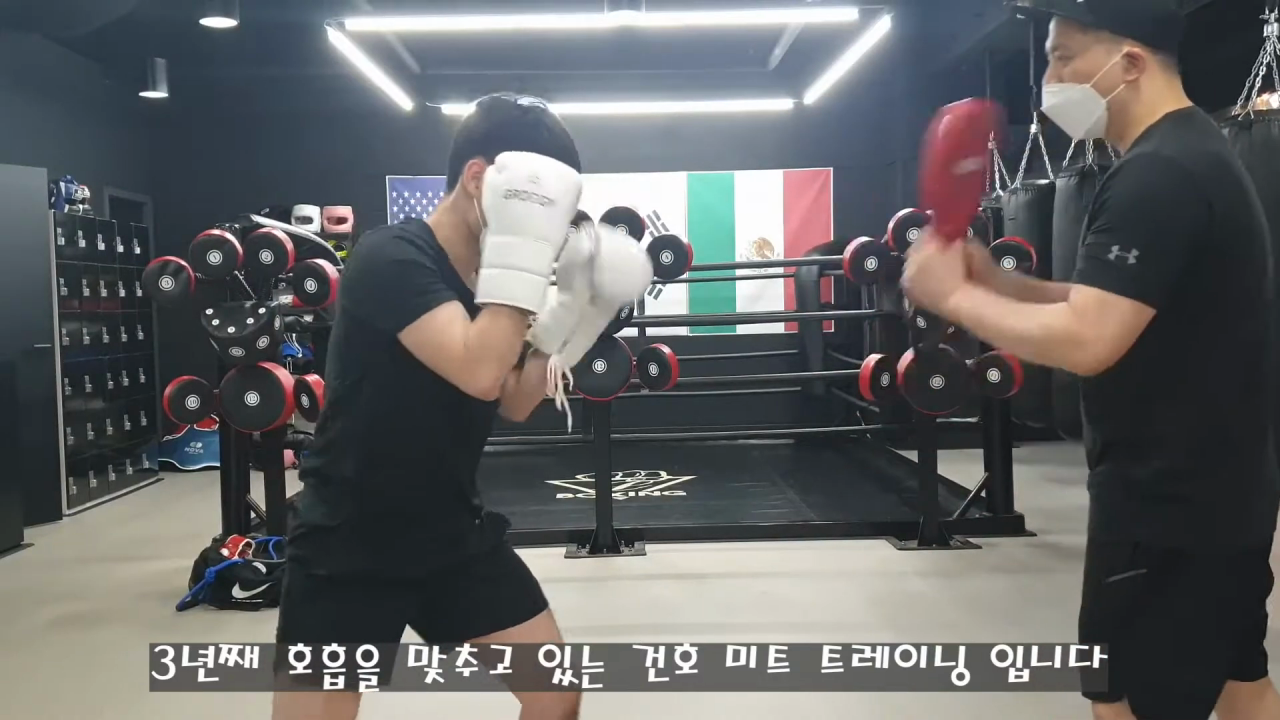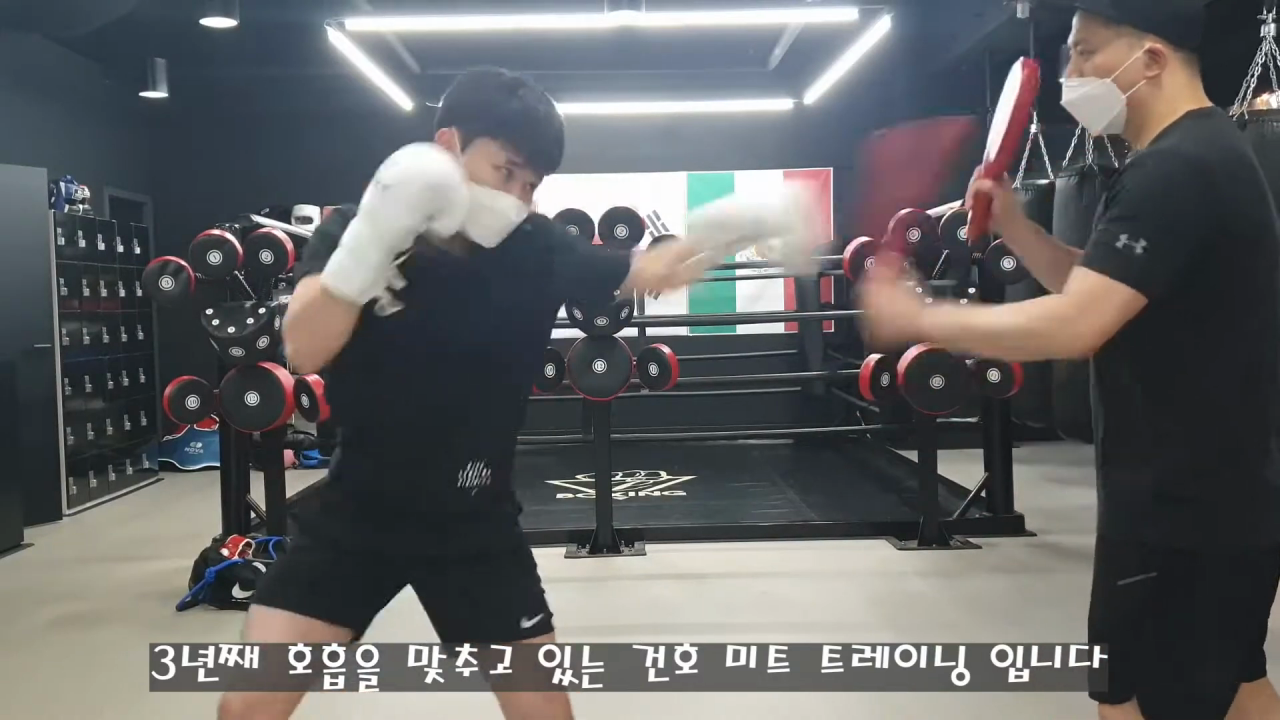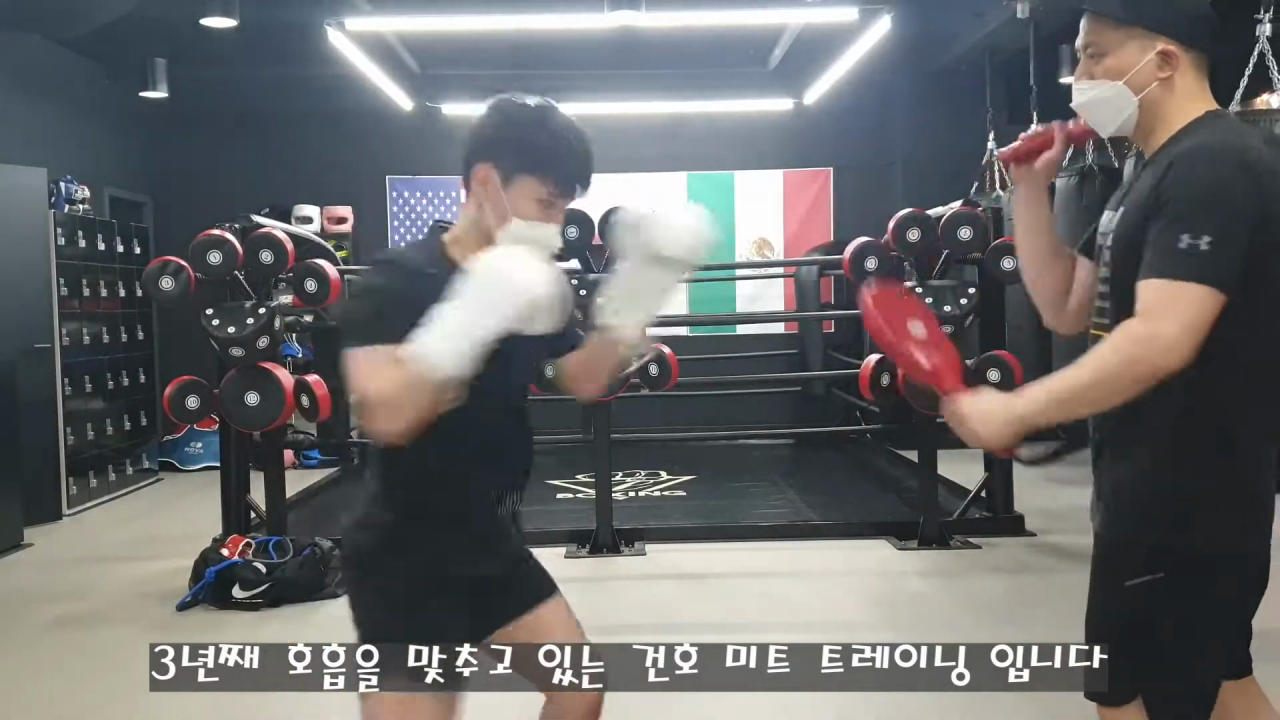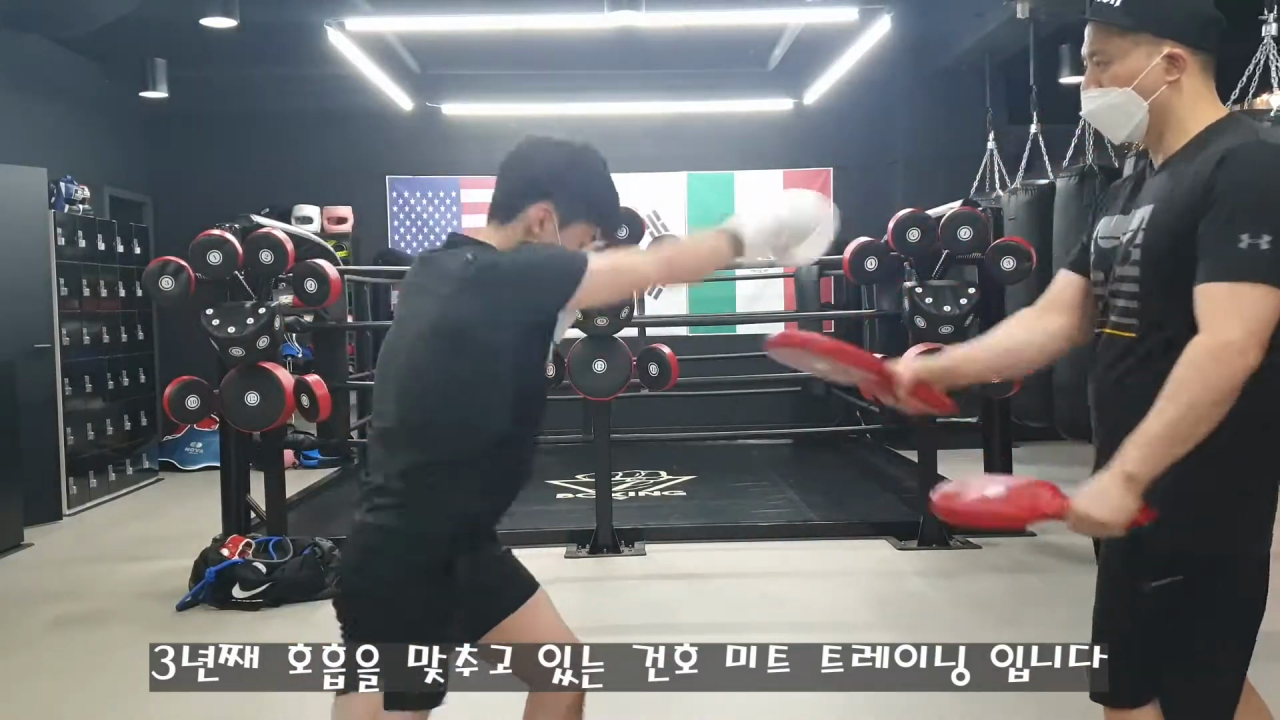
dt=0.2s
person 1, frame 1
left shoulder: (1160, 175)
right shoulder: (1184, 157)
left elbow: (1083, 341)
right elbow: (1105, 304)
left wrist: (952, 295)
right wrist: (989, 281)
left hip: (1168, 498)
right hip: (1213, 488)
person 1, frame 2
left shoulder: (1177, 169)
right shoulder: (1184, 160)
left elbow: (1074, 327)
right elbow: (1091, 289)
left wrist: (920, 317)
right wrist: (1009, 218)
left hip: (1181, 501)
right hip: (1208, 490)
person 1, frame 3
left shoulder: (1217, 170)
right shoulder: (1158, 176)
left elbow: (1158, 339)
right elbow: (1071, 310)
left wrist: (1017, 411)
right wrist: (1029, 200)
left hip: (1187, 497)
right hip: (1156, 486)
person 1, frame 4
right shoulder: (1138, 183)
right elbow: (1054, 318)
left wrist: (1122, 476)
right wrist: (939, 369)
left hip: (1191, 502)
right hip: (1134, 496)
person 2, frame 1
left shoulder: (498, 273)
right shoulder: (388, 260)
left elbow: (514, 403)
right elbow: (477, 372)
left wrist: (581, 310)
right wrist: (524, 256)
left hip: (451, 530)
right hip: (345, 543)
person 2, frame 2
left shoulder: (538, 249)
right shoulder: (351, 231)
left elbow: (659, 270)
right elbow: (304, 351)
left wrist: (734, 219)
right wrist: (374, 235)
left hip: (470, 524)
right hip: (353, 517)
person 2, frame 3
left shoulder: (530, 275)
right shoulder: (392, 285)
left elbow: (587, 379)
right elbow: (387, 417)
left wrist: (644, 277)
right wrist: (464, 321)
left hip: (484, 534)
right hip: (404, 548)
person 2, frame 4
left shoulder: (437, 274)
right shoulder: (510, 275)
right elbow: (657, 266)
left wrist: (553, 312)
right wrist: (757, 227)
left hip: (450, 542)
right hip: (401, 561)
